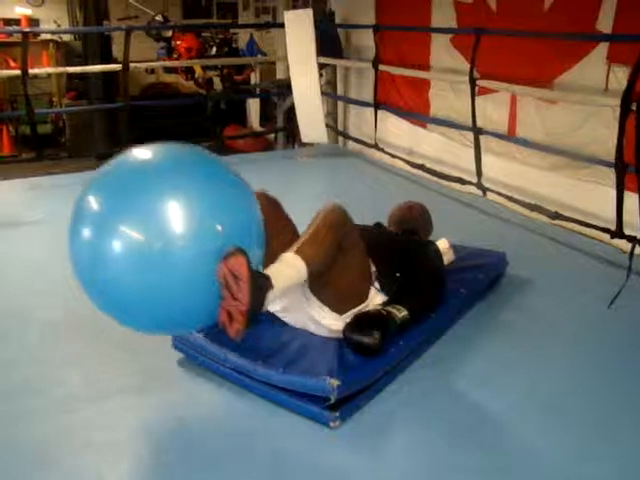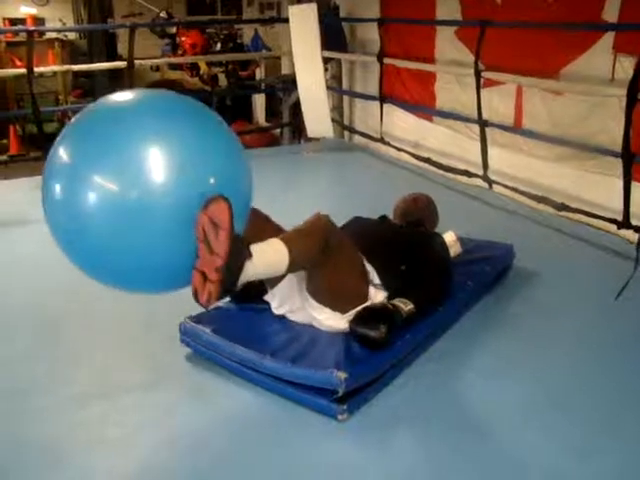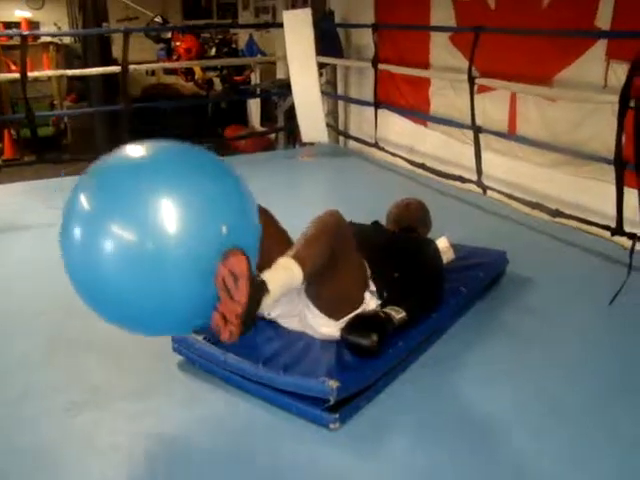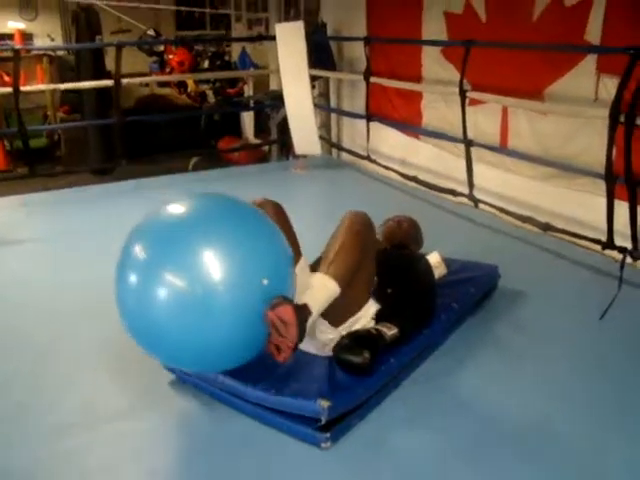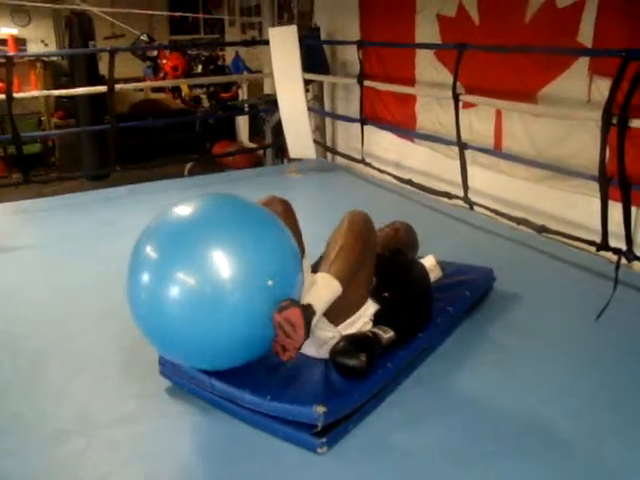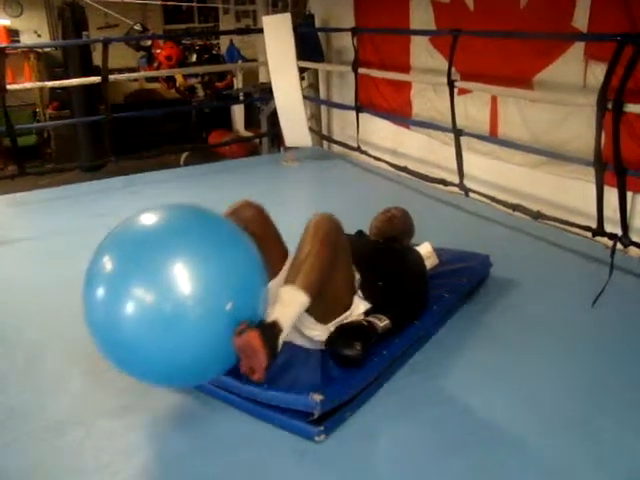
dt=0.3s
person 1, frame 1
left shoulder: (422, 250)
right shoulder: (360, 231)
left elbow: (429, 295)
left wrist: (388, 317)
left hip: (343, 309)
left knee: (333, 217)
right knee: (260, 203)
left ankle: (260, 290)
person 1, frame 2
left shoulder: (429, 244)
right shoulder: (363, 223)
left elbow: (435, 288)
left wrist: (395, 311)
left hip: (346, 301)
right hip: (299, 284)
left knee: (321, 226)
right knee: (245, 217)
left ankle: (238, 265)
person 1, frame 3
left shoulder: (422, 249)
right shoulder: (358, 229)
left elbow: (428, 295)
left wrist: (387, 319)
left hip: (342, 309)
right hip: (296, 294)
left knee: (331, 222)
left ankle: (254, 295)
person 1, frame 4
left shoulder: (415, 265)
right shoulder: (348, 249)
left elbow: (421, 311)
left wrist: (379, 336)
left hip: (341, 323)
left knee: (356, 223)
right knee: (267, 209)
left ankle: (302, 315)
person 1, frame 5
left shoulder: (411, 270)
right shoulder: (351, 251)
left elbow: (417, 315)
left wrist: (375, 339)
left hip: (340, 324)
left knee: (356, 221)
right knee: (276, 207)
left ankle: (306, 315)
person 1, frame 6
left shoulder: (407, 259)
right shoulder: (349, 239)
left elbow: (412, 304)
left wrist: (372, 327)
left hip: (332, 314)
left knee: (324, 226)
right knee: (247, 212)
left ankle: (272, 333)
